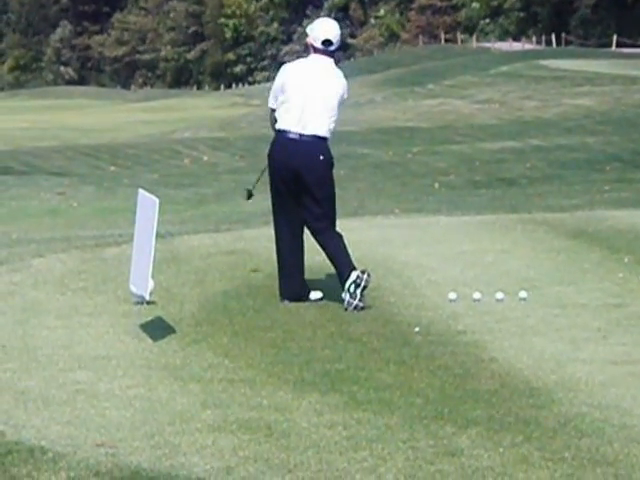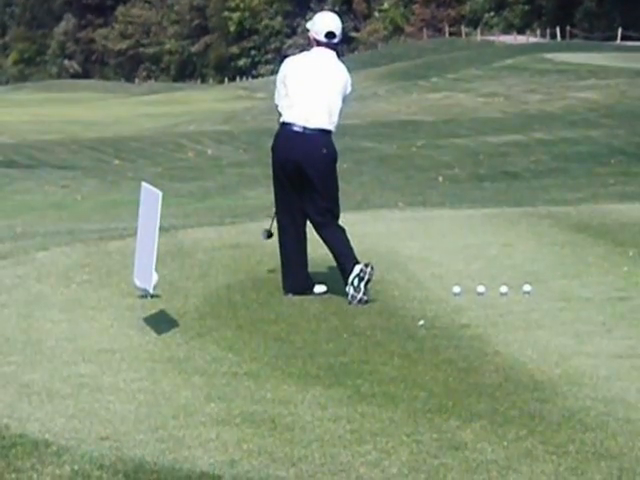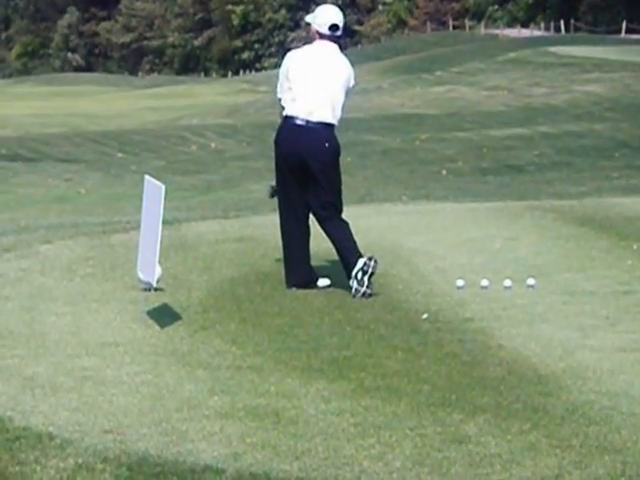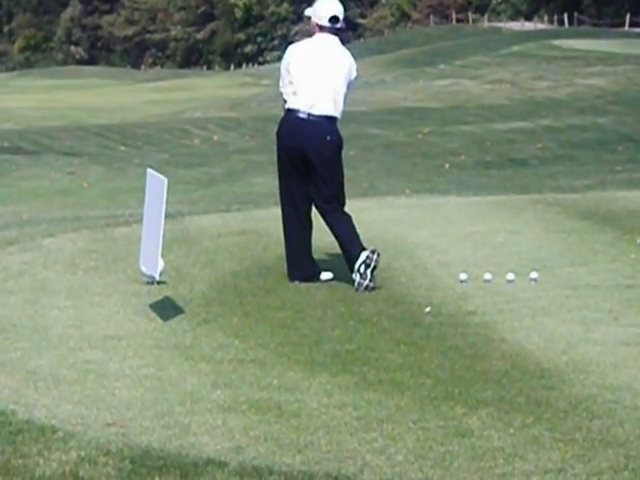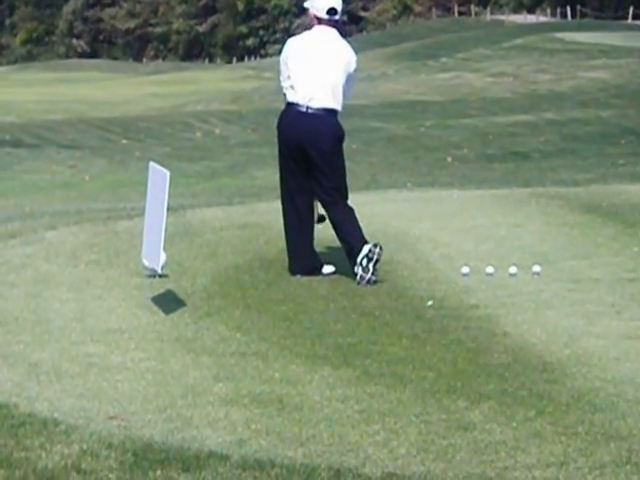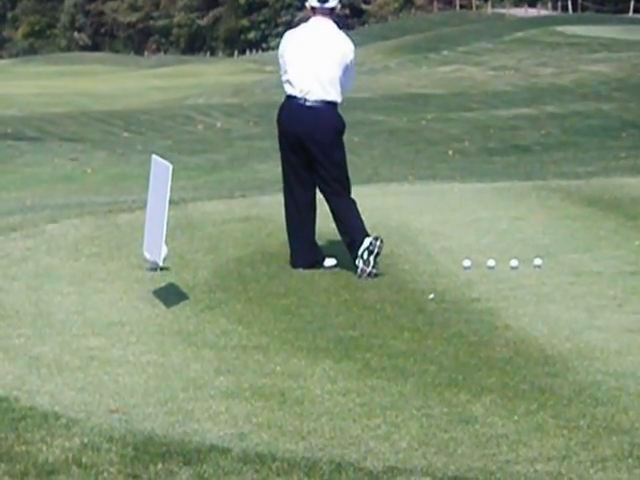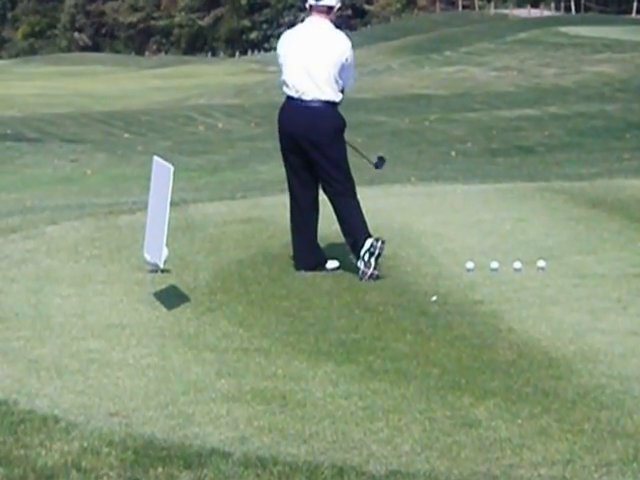
dt=0.4s
person 1, frame 1
left shoulder: (290, 70)
right shoulder: (339, 80)
left elbow: (273, 113)
left hip: (283, 148)
right hip: (316, 151)
left knee: (287, 221)
right knee: (322, 222)
left ankle: (292, 288)
right ankle: (349, 275)
person 1, frame 2
left shoulder: (291, 64)
right shoulder: (342, 74)
left elbow: (281, 107)
right elbow: (335, 111)
left hip: (287, 140)
right hip: (319, 144)
left knee: (290, 214)
right knee: (324, 215)
left ankle: (296, 281)
right ankle: (352, 269)
person 1, frame 3
left shoulder: (294, 57)
right shoulder: (345, 67)
left elbow: (283, 99)
right elbow: (339, 106)
left hip: (290, 133)
right hip: (321, 138)
left knee: (292, 207)
right knee: (327, 209)
left ankle: (299, 275)
right ankle: (356, 263)
person 1, frame 4
left shoulder: (295, 50)
right shoulder: (346, 60)
left elbow: (285, 92)
right elbow: (342, 100)
left hip: (292, 126)
right hip: (323, 131)
left knee: (294, 201)
right knee: (330, 202)
left ankle: (302, 268)
right ankle: (359, 256)
person 1, frame 5
left shoulder: (294, 44)
right shoulder: (346, 52)
left elbow: (285, 85)
right elbow: (344, 94)
left hip: (292, 120)
right hip: (324, 125)
left knee: (295, 194)
right knee: (333, 195)
left ankle: (303, 261)
right ankle: (360, 250)
person 1, frame 6
left shoulder: (290, 37)
right shoulder: (343, 43)
left elbow: (285, 78)
right elbow: (344, 86)
left hip: (292, 113)
right hip: (323, 118)
left knee: (297, 187)
right knee: (336, 188)
left ankle: (304, 254)
right ankle: (361, 243)
person 1, frame 7
left shoulder: (287, 38)
right shoulder: (340, 41)
left elbow: (287, 78)
right elbow: (344, 86)
left hip: (291, 114)
right hip: (323, 118)
left knee: (300, 189)
right knee: (340, 187)
left ankle: (308, 256)
right ankle: (363, 244)
